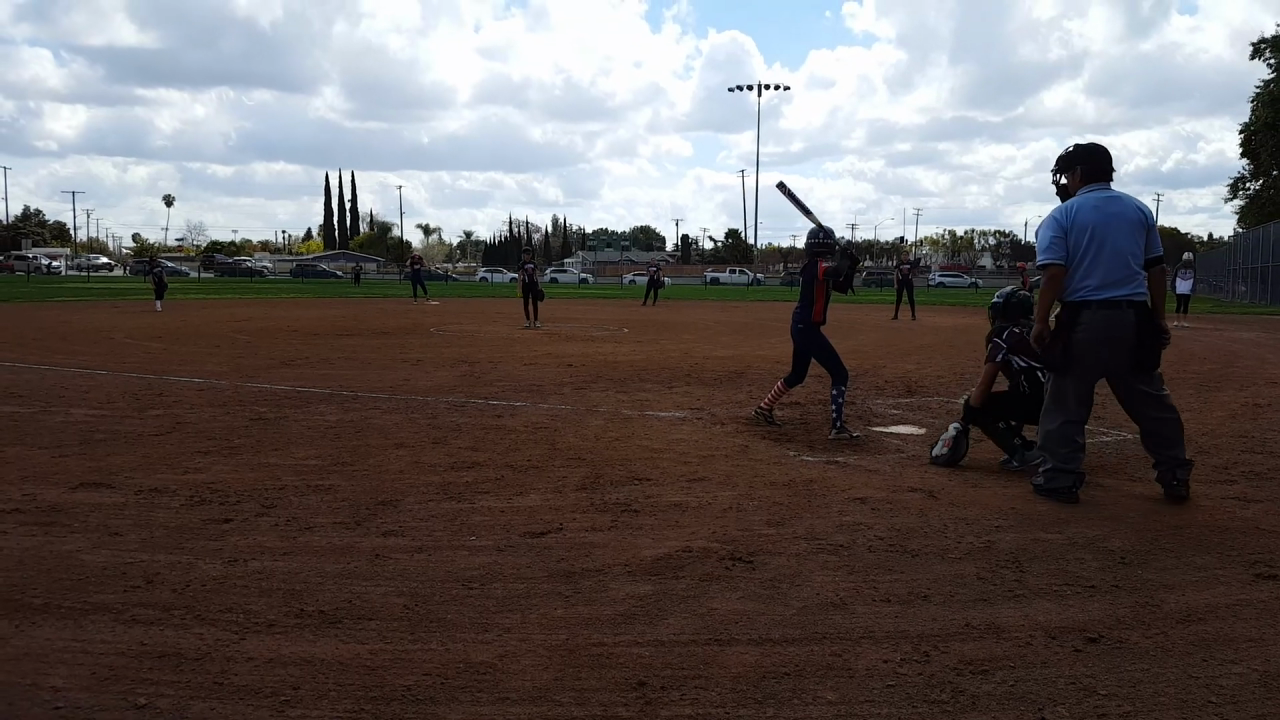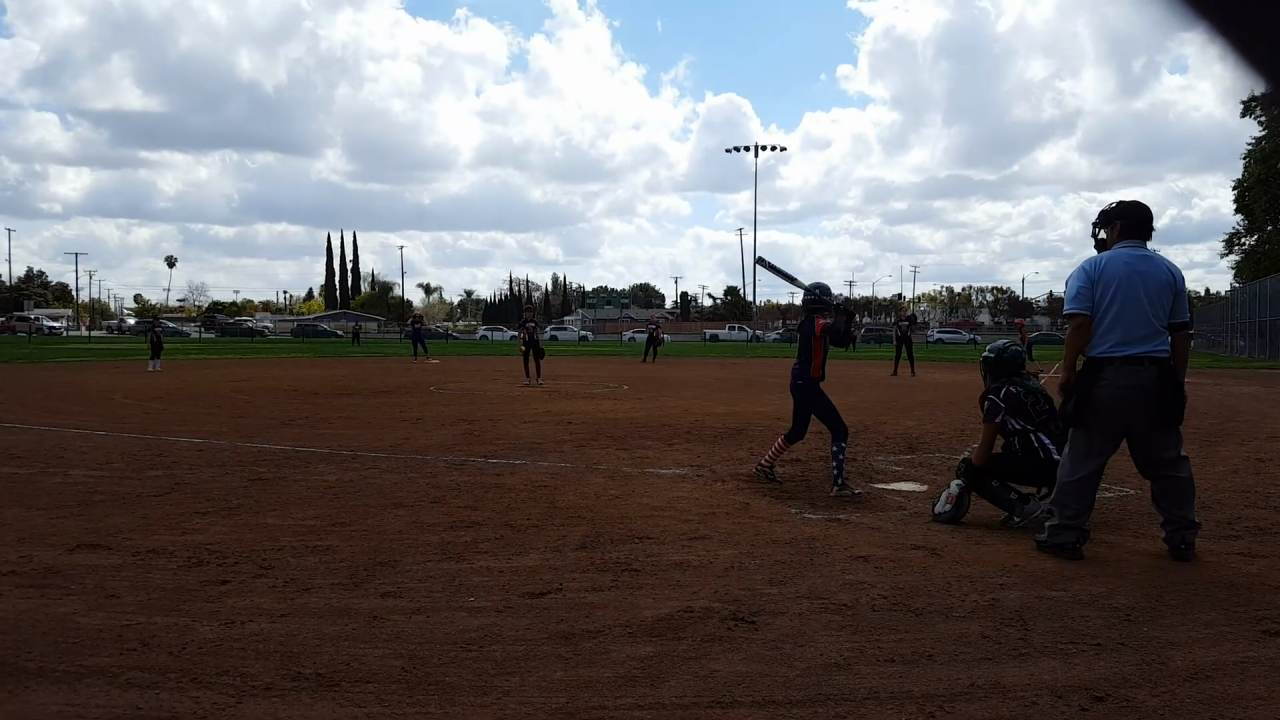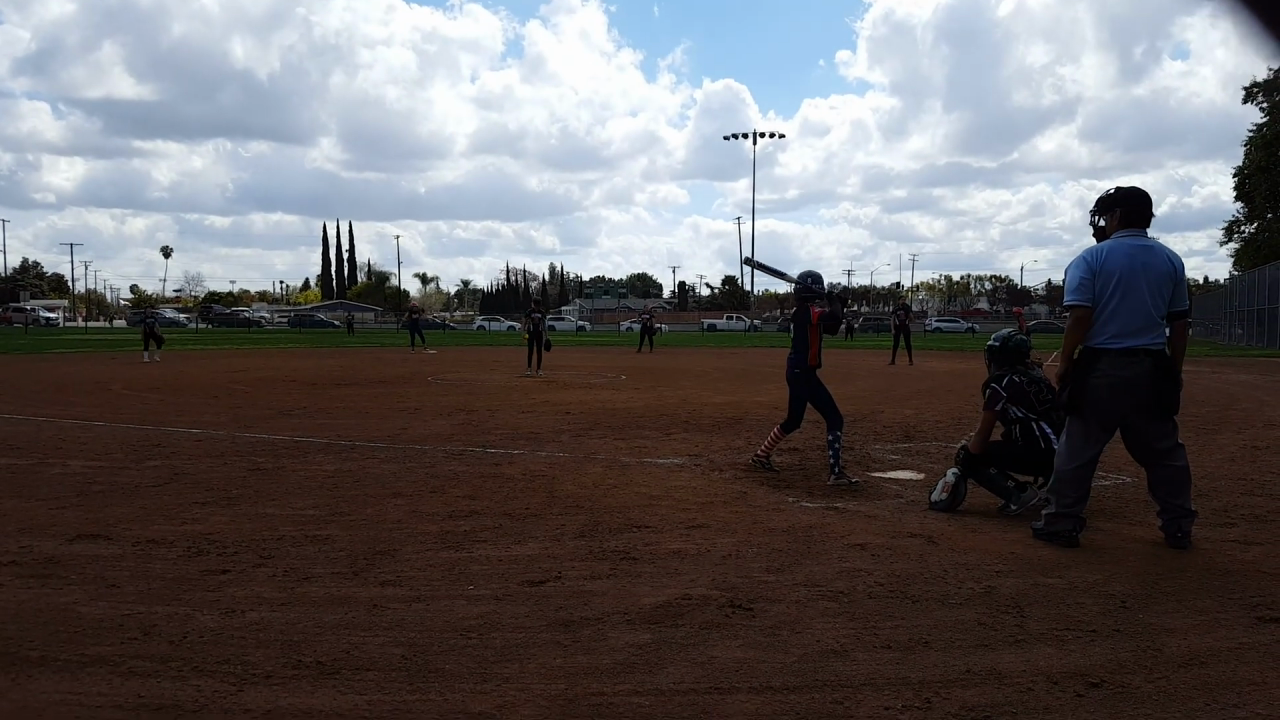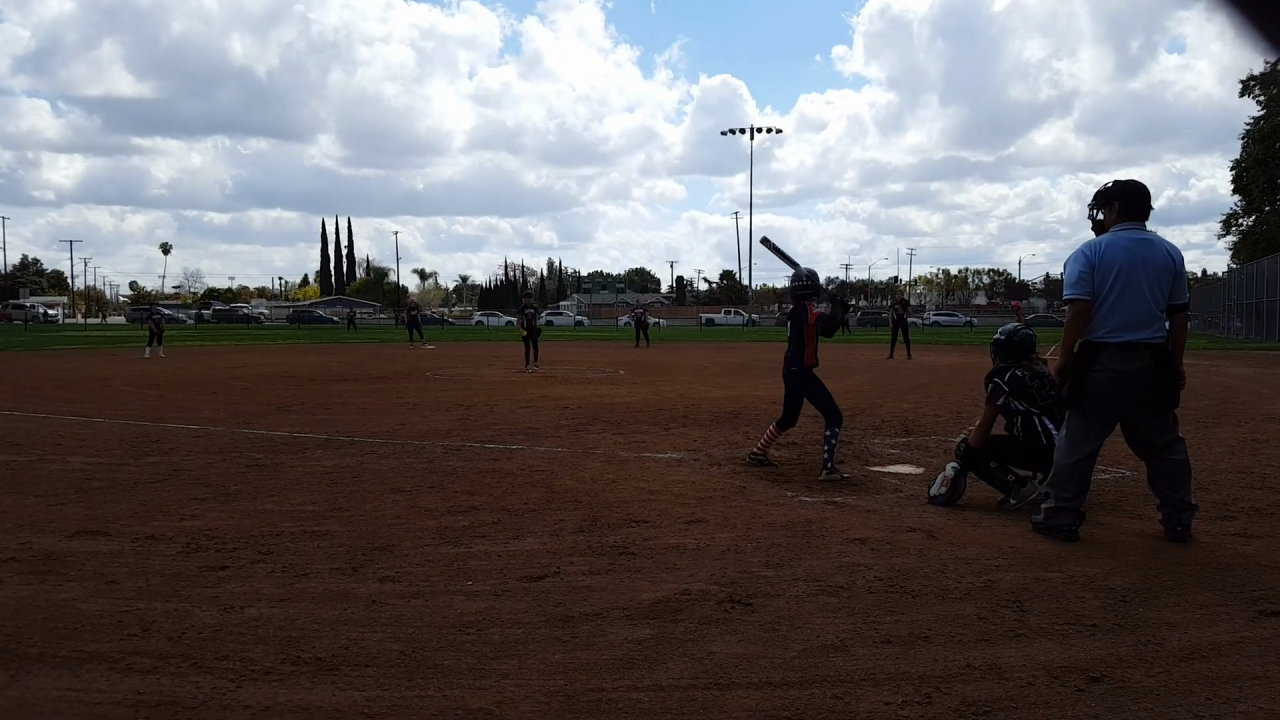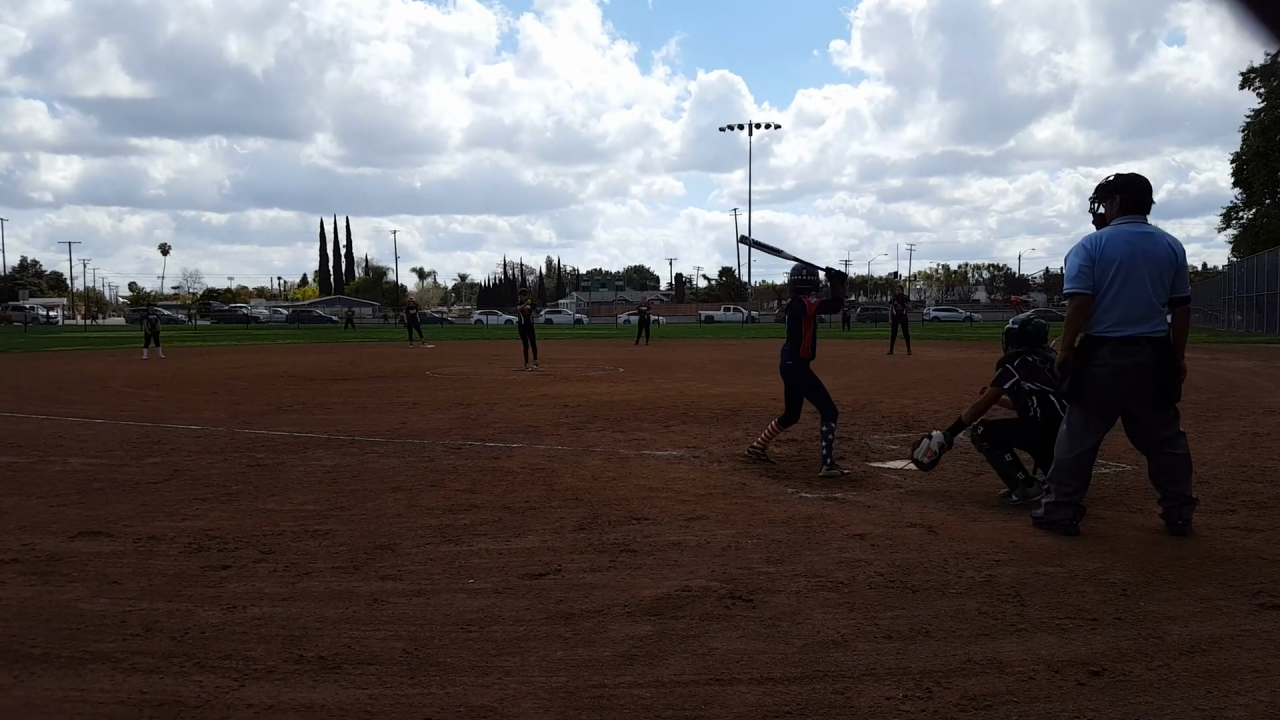
dt=0.7s
person 1, frame 1
left shoulder: (1062, 215)
right shoulder: (1140, 210)
left elbow: (1053, 274)
right elbow: (1156, 270)
left wrist: (1041, 321)
right wrist: (1159, 319)
left hip: (1083, 320)
right hip: (1133, 319)
left knee: (1065, 404)
right knee: (1150, 401)
left ankle: (1060, 478)
right ankle: (1176, 475)
person 1, frame 2
left shoulder: (1092, 268)
right shoulder: (1170, 271)
left elbow: (1080, 324)
right elbow: (1181, 333)
left wrist: (1067, 370)
right wrist: (1178, 382)
left hip: (1105, 377)
right hip: (1155, 377)
left knee: (1082, 459)
right knee: (1167, 461)
left ankle: (1065, 535)
right ankle: (1182, 538)
person 1, frame 3
left shoulder: (1092, 257)
right shoulder: (1171, 260)
left elbow: (1080, 316)
right elbow: (1179, 322)
left wrist: (1066, 363)
right wrist: (1175, 370)
left hip: (1101, 368)
right hip: (1151, 369)
left knee: (1078, 448)
right knee: (1164, 450)
left ankle: (1062, 523)
right ankle: (1179, 527)
person 1, frame 4
left shoulder: (1091, 251)
right shoulder: (1171, 253)
left elbow: (1079, 310)
right elbow: (1179, 315)
left wrist: (1065, 356)
right wrist: (1176, 363)
left hip: (1100, 362)
right hip: (1152, 363)
left knee: (1078, 442)
right knee: (1163, 444)
left ankle: (1061, 517)
right ankle: (1178, 521)
person 1, frame 5
left shoulder: (1092, 244)
right shoulder: (1172, 246)
left elbow: (1080, 304)
right elbow: (1181, 309)
left wrist: (1066, 350)
right wrist: (1178, 356)
left hip: (1102, 356)
right hip: (1154, 356)
left knee: (1079, 435)
right knee: (1165, 437)
left ankle: (1062, 511)
right ankle: (1180, 514)
person 2, frame 1
left shoulder: (817, 267)
right shoulder: (817, 265)
left elbow: (843, 287)
right elbow: (837, 273)
left wrist: (851, 267)
right wrist: (844, 259)
left hip: (802, 327)
right hip: (808, 328)
left knee: (797, 375)
right knee: (839, 374)
left ankle: (764, 409)
right ankle: (837, 427)
person 2, frame 2
left shoulder: (813, 323)
right shoulder: (814, 322)
left elbow: (842, 341)
right elbow: (835, 330)
left wrist: (847, 322)
right wrist: (840, 315)
left hip: (802, 383)
right hip: (807, 384)
left knee: (797, 432)
right knee: (839, 430)
left ankle: (765, 465)
right ankle: (838, 484)
person 2, frame 3
left shoulder: (804, 311)
right shoulder: (807, 310)
left elbow: (832, 329)
right elbow: (834, 316)
left wrist: (839, 307)
right wrist: (834, 302)
left hip: (797, 371)
right hip: (803, 373)
left knee: (793, 421)
right knee: (834, 419)
left ankle: (762, 455)
right ankle: (836, 473)
person 2, frame 4
left shoulder: (799, 310)
right shoulder: (805, 309)
left elbow: (828, 332)
right elbow: (832, 322)
left wrist: (840, 311)
right wrist: (836, 305)
left hip: (793, 370)
right hip: (801, 371)
left knee: (788, 419)
right knee: (834, 416)
left ankle: (759, 452)
right ankle: (828, 468)
person 2, frame 5
left shoulder: (798, 303)
right shoulder: (803, 303)
left elbow: (832, 304)
right elbow: (835, 304)
left wrist: (839, 284)
right wrist: (834, 281)
left hip: (791, 365)
right hip: (797, 366)
left knee: (791, 415)
right knee: (829, 411)
left ankle: (757, 447)
right ankle: (828, 464)
person 3, frame 1
left shoulder: (1003, 335)
left elbow: (984, 387)
left wrist: (962, 425)
right wrist: (1018, 424)
left hip: (1043, 401)
left knee: (976, 406)
left ankle: (1023, 452)
person 3, frame 2
left shoulder: (998, 394)
right shoulder: (1031, 385)
left elbow: (985, 447)
left wrist: (963, 482)
left hip: (1040, 465)
left knee: (968, 468)
left ankle: (1022, 505)
person 3, frame 3
left shoulder: (1000, 382)
right shoulder: (1034, 374)
left elbow: (982, 435)
left wrist: (961, 470)
left hip: (1040, 455)
left knee: (968, 455)
left ankle: (1019, 494)
person 3, frame 4
left shoulder: (1003, 376)
right shoulder: (1039, 370)
left elbow: (984, 427)
left wrist: (961, 464)
left hip: (1039, 449)
left knee: (967, 448)
left ankle: (1019, 488)
person 3, frame 5
left shoulder: (1015, 363)
right shoulder: (1050, 359)
left elbow: (981, 405)
left wrist: (948, 434)
right wrist: (997, 398)
left hip: (1049, 429)
left knee: (983, 432)
left ankle: (1025, 486)
